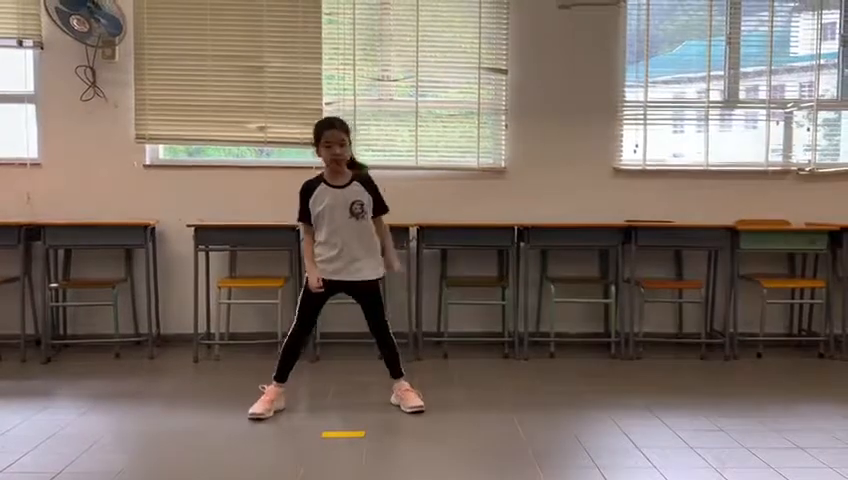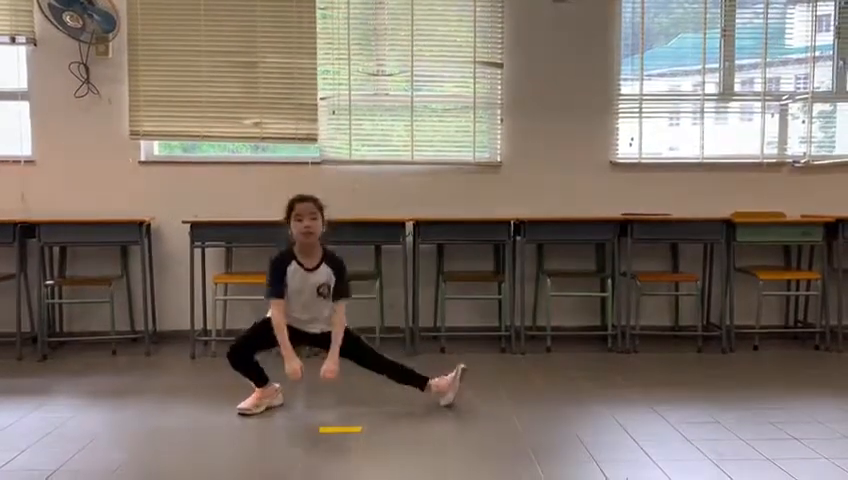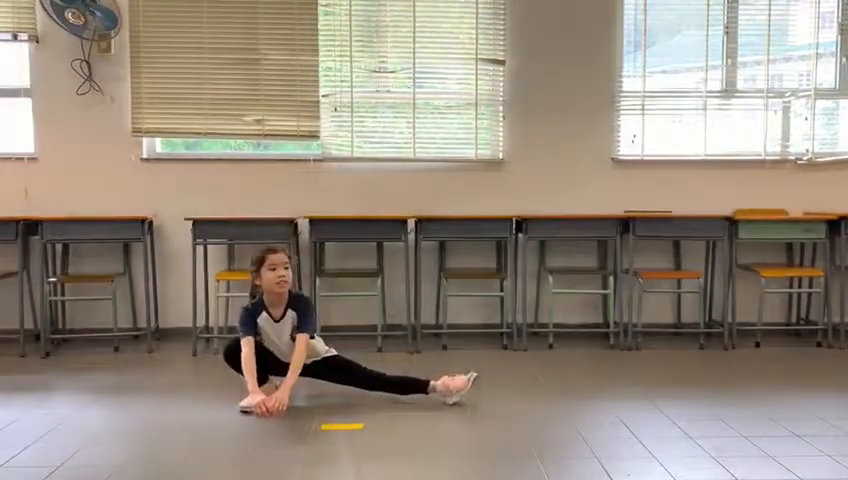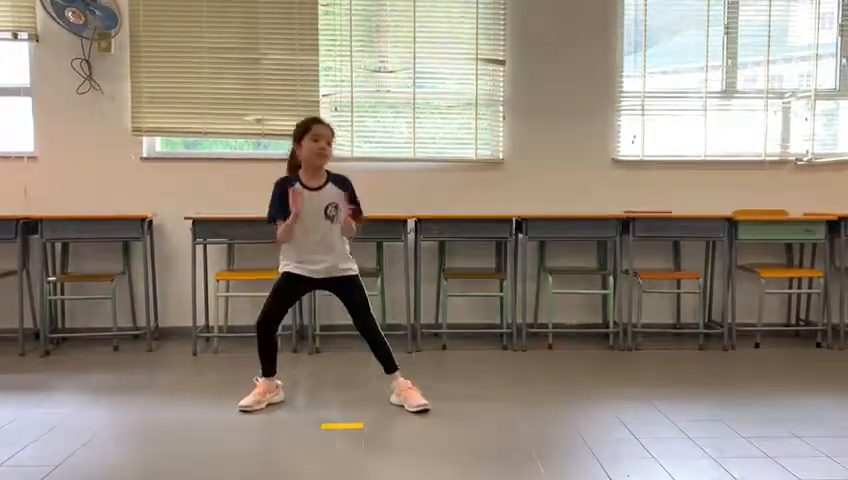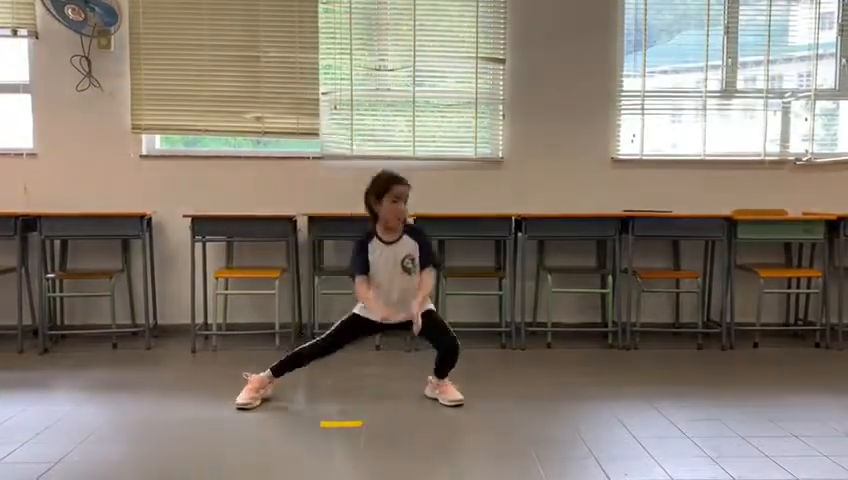
dt=1s
person 1, frame 1
left shoulder: (365, 184)
right shoulder: (311, 189)
left elbow: (379, 222)
right elbow: (307, 234)
left wrist: (391, 257)
right wrist: (311, 269)
left hip: (363, 272)
right hip: (324, 273)
left knee: (381, 328)
right knee: (300, 330)
left ankle: (401, 387)
right ankle: (274, 391)
person 1, frame 2
left shoulder: (335, 265)
right shoulder: (279, 264)
left elbow: (339, 313)
right elbow: (277, 312)
left wrist: (334, 356)
right wrist: (289, 357)
left hip: (325, 328)
right hip: (289, 325)
left knee: (374, 360)
right knee: (237, 353)
left ankle: (434, 386)
right ankle: (265, 390)
person 1, frame 3
left shoulder: (301, 304)
right shoulder: (251, 312)
left elbow: (302, 348)
right elbow: (248, 351)
left wrist: (286, 387)
right wrist: (255, 390)
left hip: (315, 357)
right hip: (277, 360)
left knee: (373, 380)
right knee: (232, 351)
left ankle: (439, 386)
right ankle: (266, 386)
person 1, frame 4
left shoulder: (341, 184)
right shoulder: (285, 187)
left elbow: (352, 232)
right elbow: (282, 238)
left wrist: (346, 221)
right wrist: (294, 215)
left hip: (339, 268)
right hip: (297, 268)
left knee: (366, 324)
right knee: (265, 323)
left ankle: (399, 384)
right ankle: (268, 385)
person 1, frame 5
left shoulder: (418, 237)
right shoulder: (365, 243)
left elbow: (428, 276)
right elbow: (361, 286)
left wrist: (417, 303)
right wrist: (378, 311)
left hip: (416, 309)
right hip: (374, 313)
left knee: (450, 346)
right knee: (323, 345)
left ankle: (438, 382)
right ankle: (263, 381)
